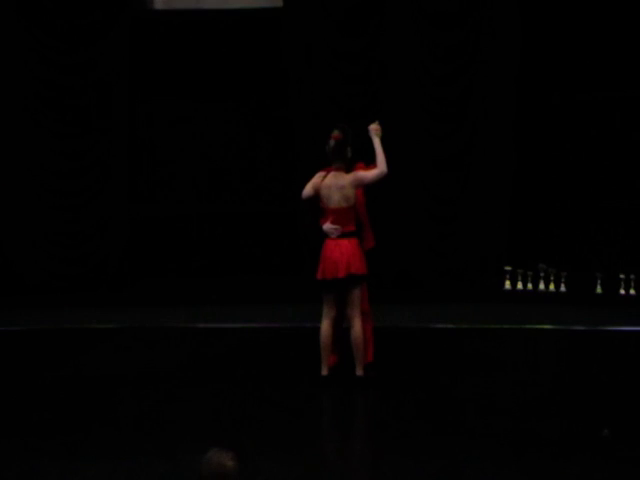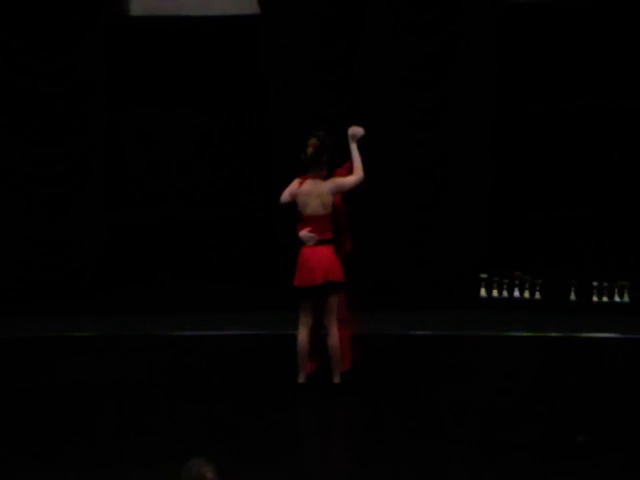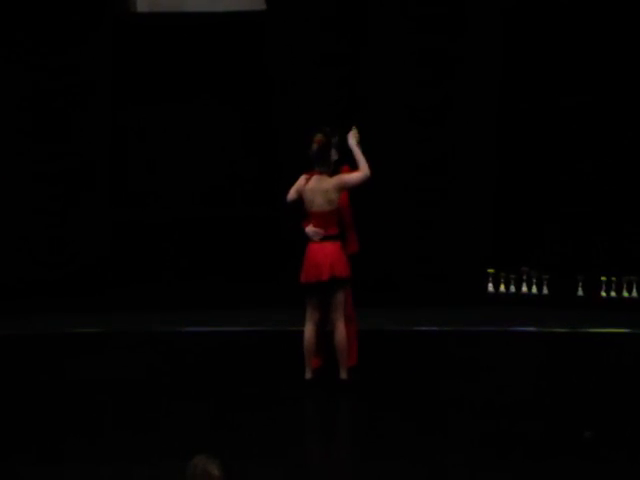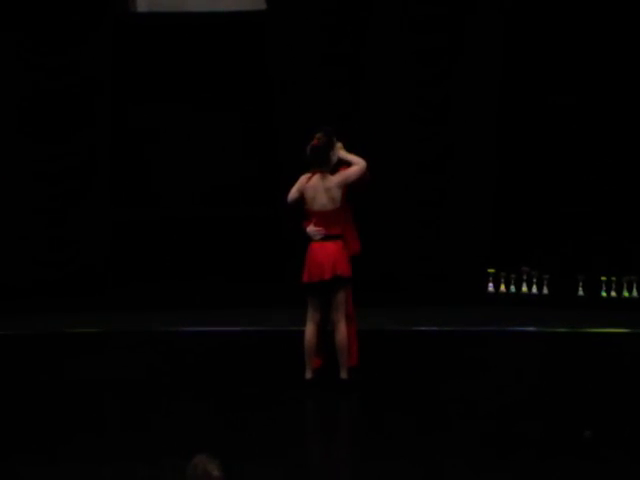
dt=0.7s
person 1, frame 1
left shoulder: (320, 178)
right shoulder: (352, 179)
left elbow: (303, 198)
right elbow: (383, 169)
right wrist: (375, 138)
left hip: (329, 250)
right hip: (351, 250)
left knee: (328, 315)
right knee: (355, 316)
left ankle: (325, 370)
right ankle: (359, 371)
person 1, frame 2
left shoulder: (297, 186)
right shoulder: (331, 186)
left elbow: (281, 205)
right elbow: (359, 176)
right wrist: (353, 143)
left hip: (307, 258)
right hip: (328, 257)
left knee: (305, 323)
right knee: (331, 324)
left ankle: (302, 377)
right ankle: (336, 378)
person 1, frame 3
left shoulder: (303, 181)
right shoulder: (336, 183)
left elbow: (288, 204)
right elbow: (366, 173)
right wrist: (354, 146)
left hip: (313, 253)
right hip: (334, 253)
left knee: (311, 319)
right knee: (338, 319)
left ankle: (308, 373)
right ankle: (343, 373)
person 1, frame 4
left shoulder: (305, 180)
right shoulder: (338, 180)
left elbow: (288, 204)
right elbow: (362, 164)
right wrist: (342, 153)
left hip: (315, 252)
right hip: (337, 252)
left knee: (312, 318)
right knee: (339, 318)
left ankle: (309, 372)
right ankle: (343, 373)
person 2, frame 1
left shoulder: (359, 170)
right wrist: (323, 224)
left hip: (357, 244)
left knee: (360, 301)
left ankle: (365, 357)
right ankle: (333, 353)
person 2, frame 2
left shoulder: (337, 176)
left elbow: (356, 171)
right wrist: (300, 232)
left hip: (336, 251)
left knee: (339, 309)
left ankle: (343, 363)
right ankle: (312, 360)
person 2, frame 3
left shoulder: (344, 172)
right wrist: (306, 228)
left hip: (341, 246)
left knee: (344, 304)
left ankle: (349, 359)
right ankle: (317, 356)
person 2, frame 4
left shoulder: (343, 172)
left elbow: (364, 179)
left wrist: (344, 156)
right wrist: (307, 227)
left hip: (342, 246)
left knee: (344, 305)
left ankle: (350, 360)
right ankle: (317, 358)
